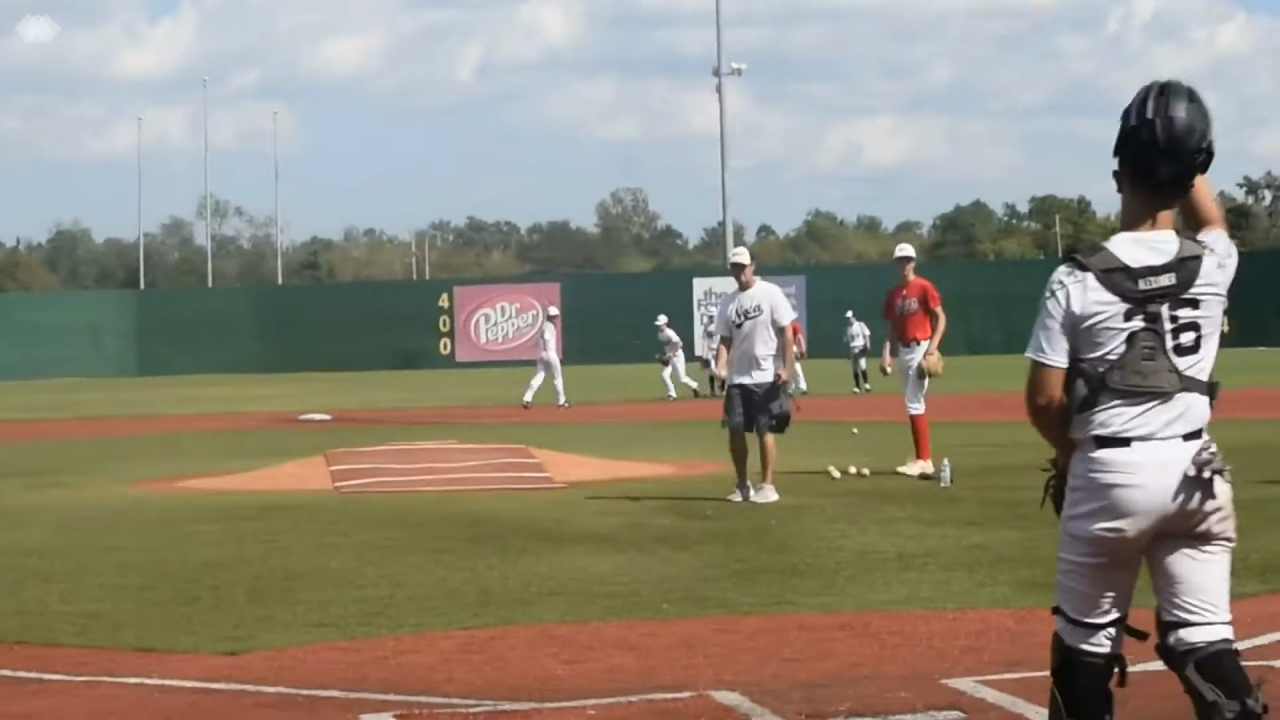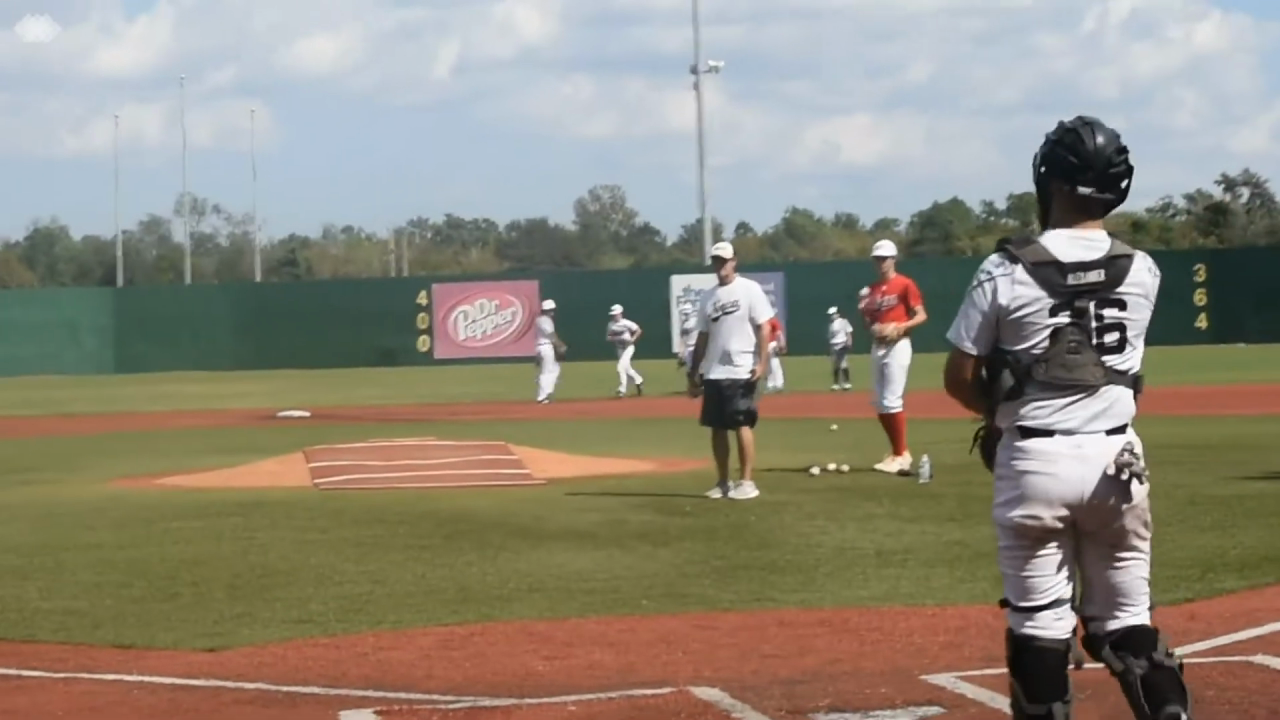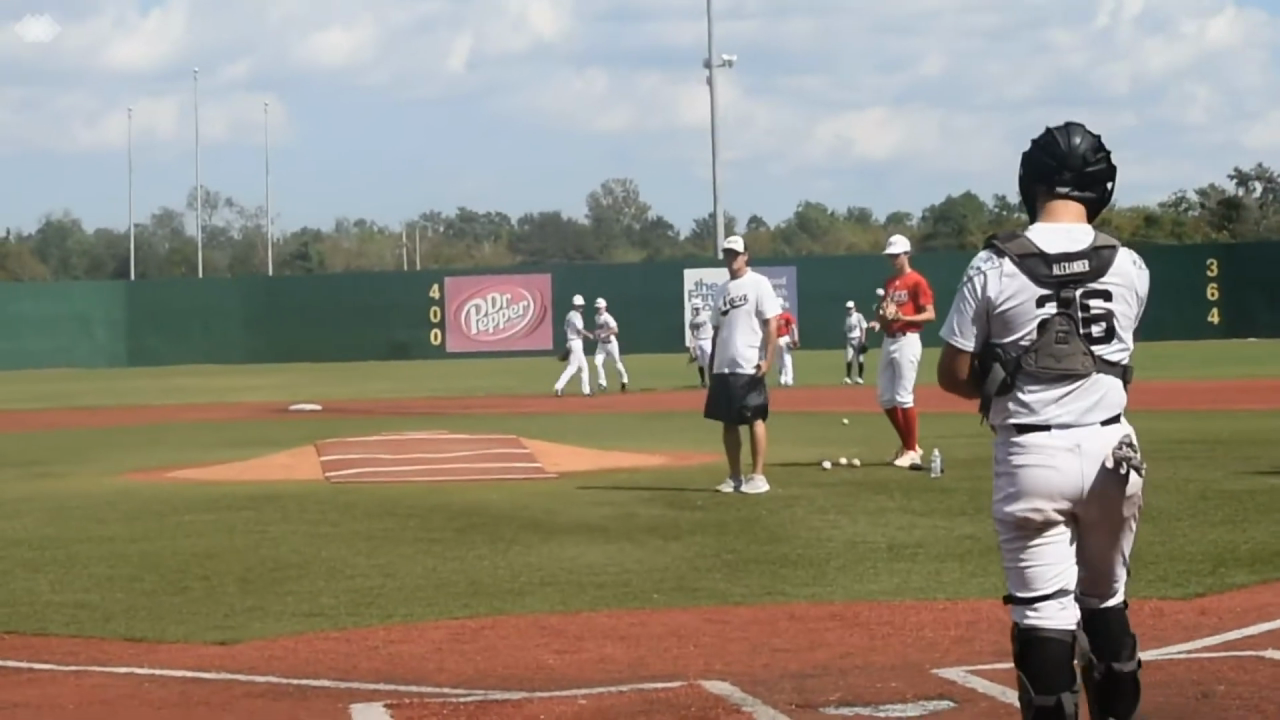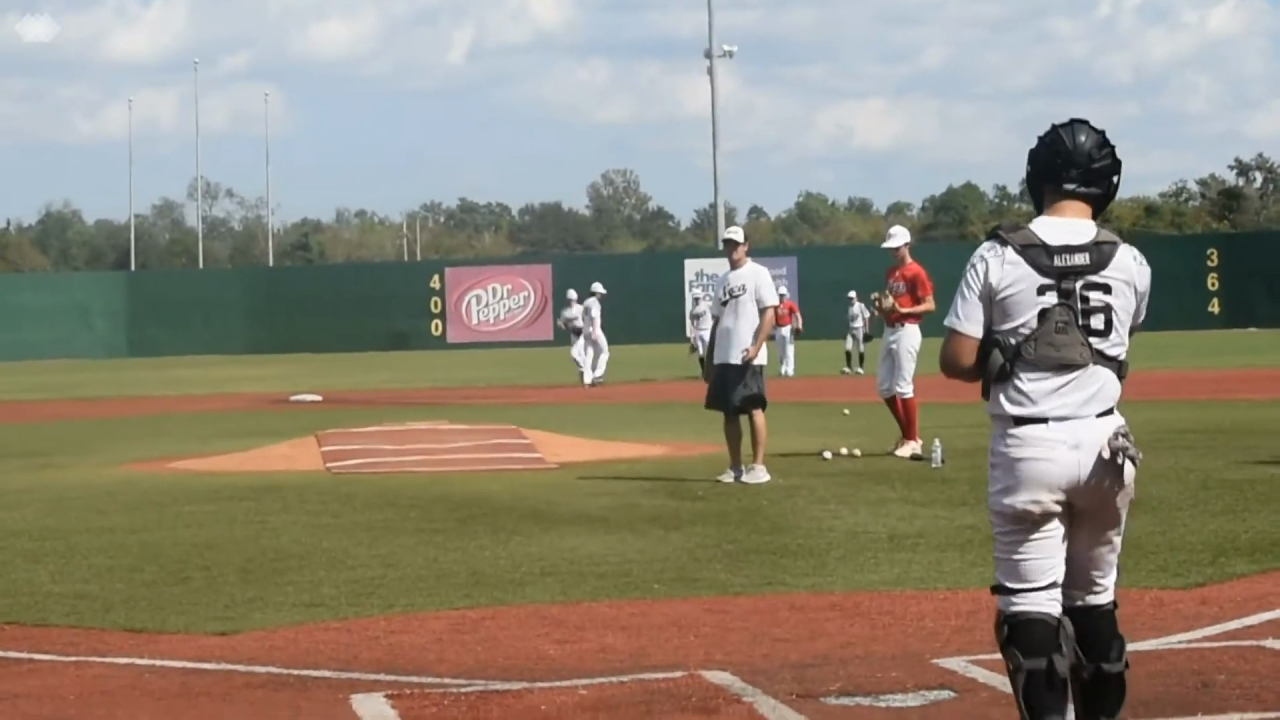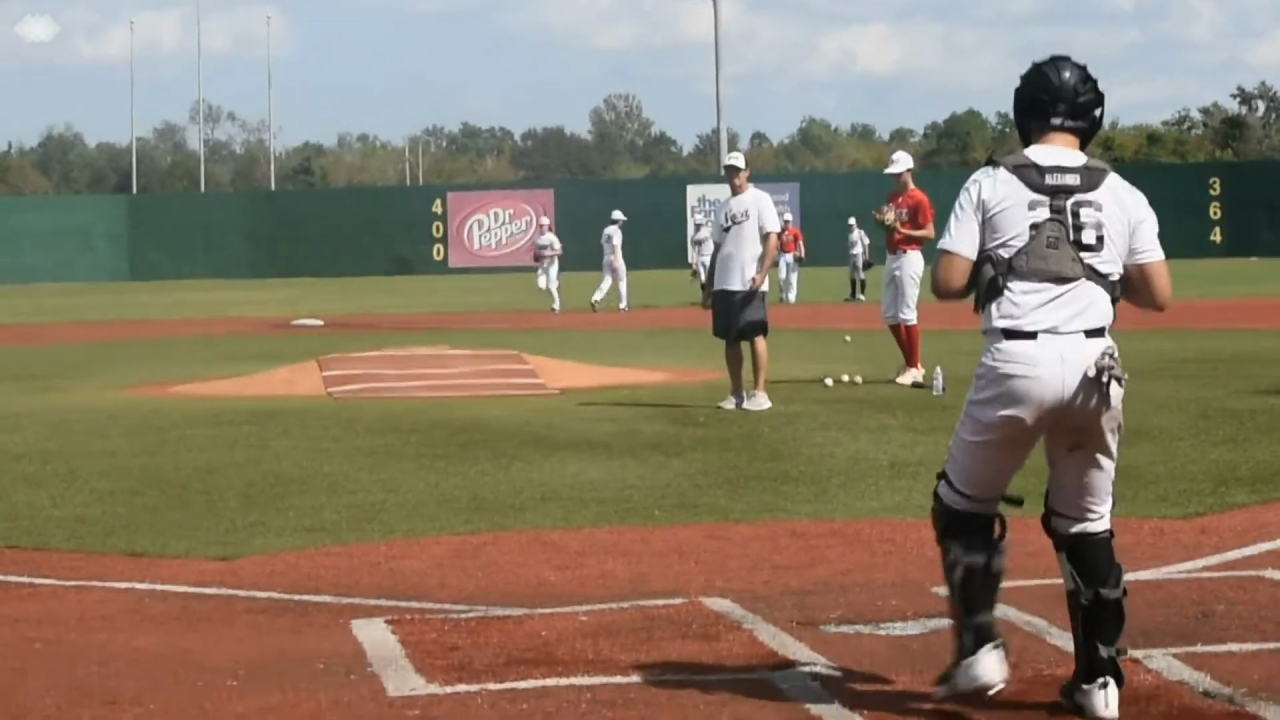
dt=0.3s
person 1, frame 1
left shoulder: (1076, 279)
right shoulder: (1212, 264)
left elbow: (1043, 399)
right elbow: (1213, 218)
left wrist: (1068, 456)
right wrist: (1185, 156)
left hip: (1111, 472)
right hip: (1194, 470)
left knee: (1085, 638)
right knee: (1203, 638)
person 1, frame 2
left shoulder: (1004, 269)
right shoulder: (1143, 270)
left elbow: (960, 379)
left hip: (1034, 463)
right hip: (1115, 459)
left knee: (1039, 625)
right knee: (1126, 620)
person 1, frame 3
left shoulder: (993, 265)
right shoulder: (1130, 266)
left elbow: (953, 375)
left hip: (1031, 457)
right hip: (1109, 452)
left knee: (1044, 615)
right knee: (1105, 604)
person 1, frame 4
left shoulder: (998, 255)
right shoulder: (1129, 262)
left elbow: (957, 359)
left hip: (1028, 449)
right hip: (1104, 447)
left knee: (1029, 602)
right knee: (1093, 597)
person 1, frame 5
left shoulder: (990, 182)
right shoulder: (1122, 192)
left elbow: (947, 282)
right elbow: (1158, 297)
left hip: (1016, 362)
right hip: (1093, 364)
left knee: (962, 505)
right knee: (1087, 524)
left ankle: (979, 647)
person 2, frame 1
left shoulder: (770, 293)
right shoulder: (728, 302)
left elbow: (787, 331)
right elbow: (725, 340)
left wrist: (787, 366)
right wrist: (721, 365)
left hip: (766, 376)
right hip: (738, 378)
left knee: (765, 430)
right knee: (734, 429)
left ankle: (767, 485)
right ankle: (743, 484)
person 2, frame 2
left shoulder: (749, 289)
right shoulder: (708, 297)
left elbow: (764, 329)
left wrist: (762, 363)
right wrist: (693, 372)
left hip: (741, 372)
right hip: (714, 374)
left knee: (742, 425)
right knee: (717, 427)
left ankle: (746, 482)
right ankle: (723, 482)
person 2, frame 3
left shoulder: (759, 283)
right shoulder: (722, 290)
left elbow: (771, 324)
left wrist: (767, 359)
right wrist: (712, 366)
left hip: (749, 367)
right hip: (723, 368)
left knee: (755, 419)
right knee: (728, 422)
left ankle: (758, 476)
right ankle: (735, 476)
person 2, frame 4
left shoulder: (758, 273)
right shoulder: (723, 280)
left elbow: (769, 313)
left wrist: (756, 346)
right wrist: (710, 359)
left hip: (747, 358)
right hip: (724, 358)
left knee: (754, 409)
right knee: (729, 412)
left ankle: (758, 466)
right ankle: (736, 466)
person 2, frame 5
left shoulder: (760, 199)
right shoulder: (723, 206)
left elbow: (772, 240)
left wrist: (762, 273)
right wrist: (709, 285)
left hip: (750, 284)
right hip: (724, 285)
left knee: (755, 336)
right knee: (730, 339)
left ankle: (759, 393)
right ankle: (737, 393)
person 3, frame 1
left shoulder: (924, 287)
right shoulder: (893, 293)
left elbow: (941, 318)
left wrist: (934, 345)
right wrist: (887, 353)
left hip: (921, 350)
right hip: (903, 350)
left knee: (914, 403)
right knee: (914, 404)
left ankle: (924, 461)
right ankle: (922, 458)
person 3, frame 2
left shoulder: (905, 284)
right shoulder: (872, 289)
left elbow: (921, 315)
right elbow: (868, 320)
left wrist: (902, 327)
right wrist: (865, 312)
left hip: (897, 346)
right hip: (877, 347)
left knee: (892, 401)
right knee: (879, 403)
left ankle: (901, 457)
right ankle: (899, 452)
person 3, frame 3
left shoulder: (917, 281)
right shoulder: (888, 283)
left elbow: (931, 314)
left wrist: (904, 317)
right wrist: (878, 321)
left hip: (907, 341)
right hip: (888, 341)
left knee: (903, 397)
right knee: (885, 397)
left ankle: (912, 451)
right ankle: (908, 445)
person 3, frame 4
left shoulder: (916, 272)
right shoulder: (891, 272)
left elbow: (930, 306)
left wrist: (901, 309)
right wrist: (881, 306)
left hip: (906, 332)
right hip: (889, 331)
left knee: (903, 386)
right knee: (884, 387)
left ankle: (912, 440)
right ankle: (907, 436)
person 3, frame 5
left shoulder: (919, 199)
right shoulder: (892, 197)
left elbow: (930, 233)
left wrist: (902, 231)
right wrist: (885, 224)
left hip: (909, 258)
right hip: (891, 258)
left knee: (907, 314)
right knee: (889, 314)
left ankle: (914, 369)
right ankle: (910, 363)
